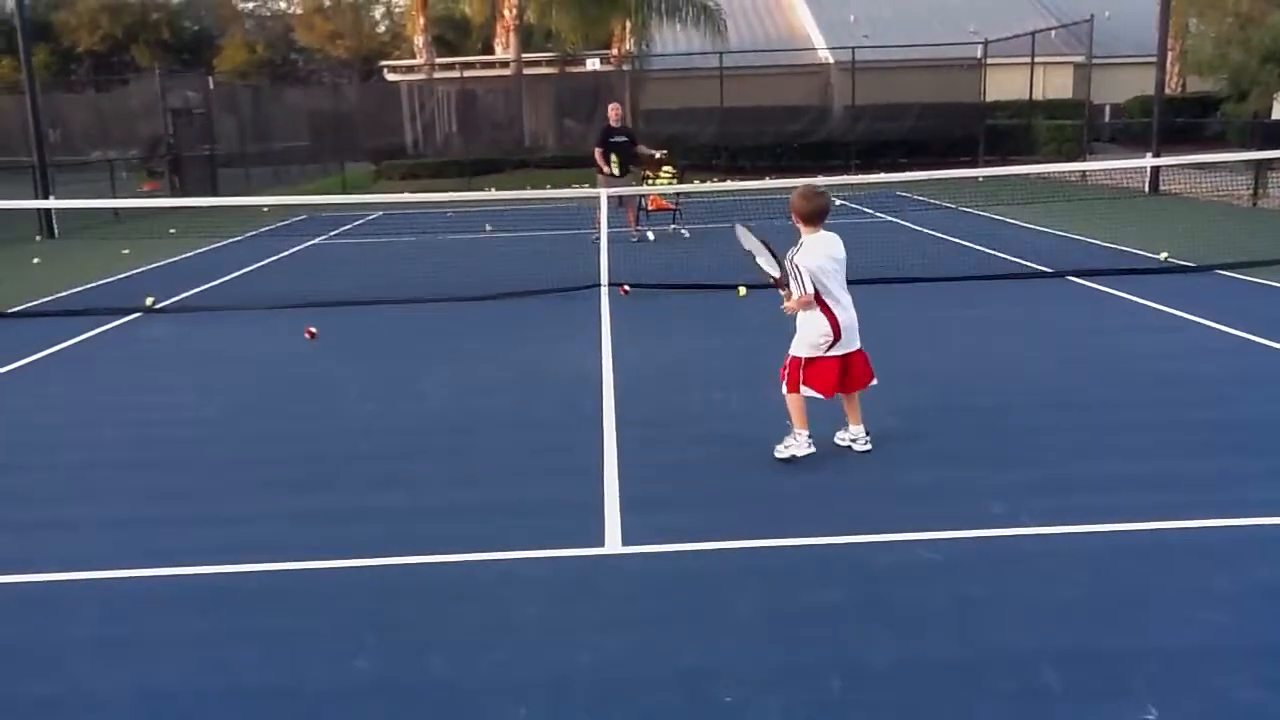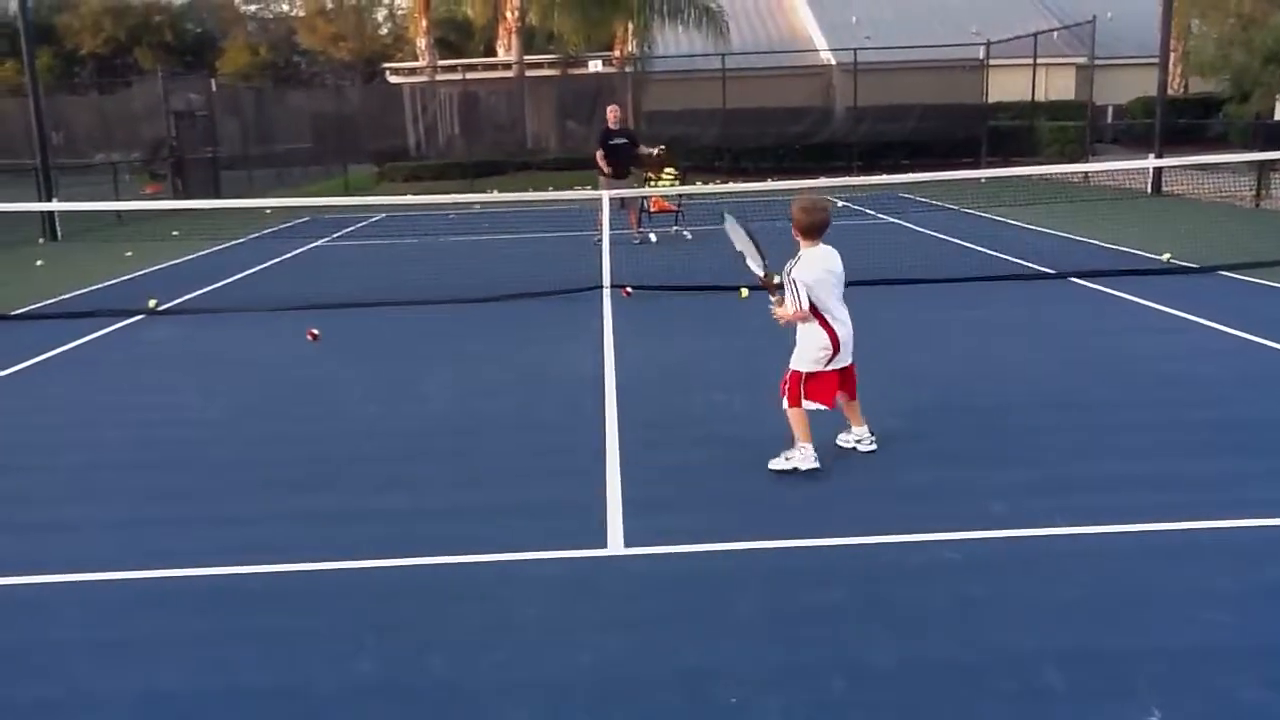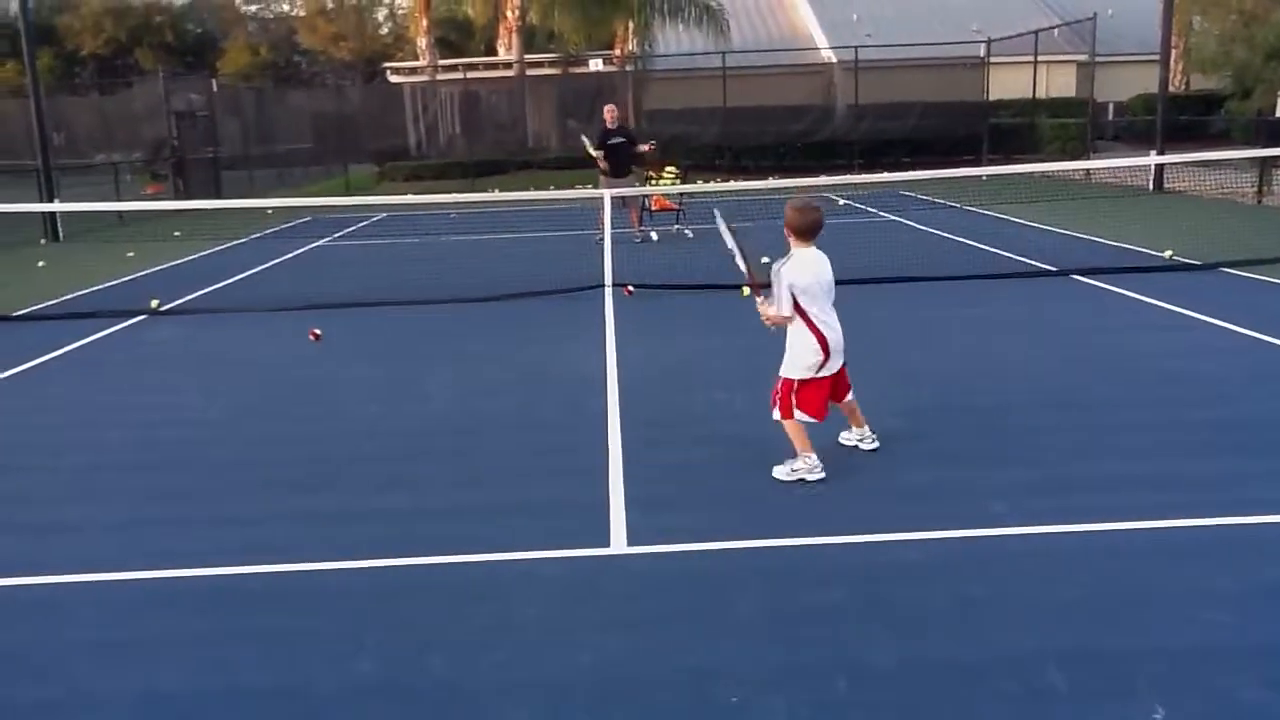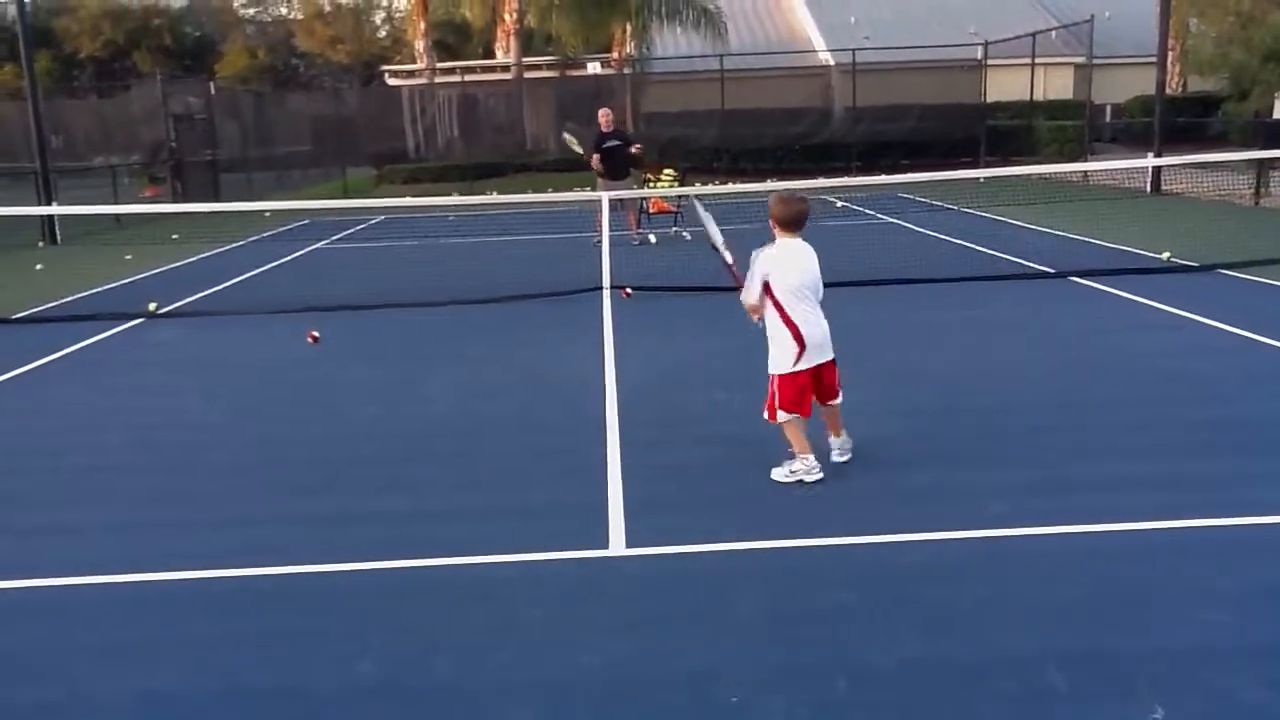
dt=0.1s
person 1, frame 1
left shoulder: (798, 256)
right shoulder: (835, 241)
left elbow: (805, 300)
left wrist: (791, 304)
right wrist: (797, 294)
left hip: (819, 330)
right hip: (847, 324)
left knee: (792, 380)
right knee: (846, 380)
left ankle: (801, 439)
right ankle: (857, 433)
person 1, frame 2
left shoulder: (796, 269)
right shoulder: (833, 255)
left elbow: (800, 314)
left wrist: (782, 313)
right wrist: (790, 308)
left hip: (817, 343)
right hip: (841, 336)
left knee: (792, 393)
right knee: (844, 388)
left ankle: (803, 452)
right ankle: (862, 434)
person 1, frame 3
left shoulder: (784, 269)
right shoulder: (822, 260)
left elbow: (782, 317)
left wrist: (766, 311)
right wrist: (777, 310)
left hip: (808, 349)
right hip: (833, 340)
left knee: (784, 403)
right knee: (838, 392)
left ankle: (808, 461)
right ankle: (863, 433)
person 1, frame 4
left shoulder: (764, 258)
right shoulder: (809, 253)
left elbow: (752, 305)
right elbow: (815, 294)
left wrist: (760, 311)
left hip: (793, 344)
right hip: (820, 336)
left knee: (782, 406)
right knee: (827, 395)
left ankle: (806, 463)
right ankle: (839, 441)
